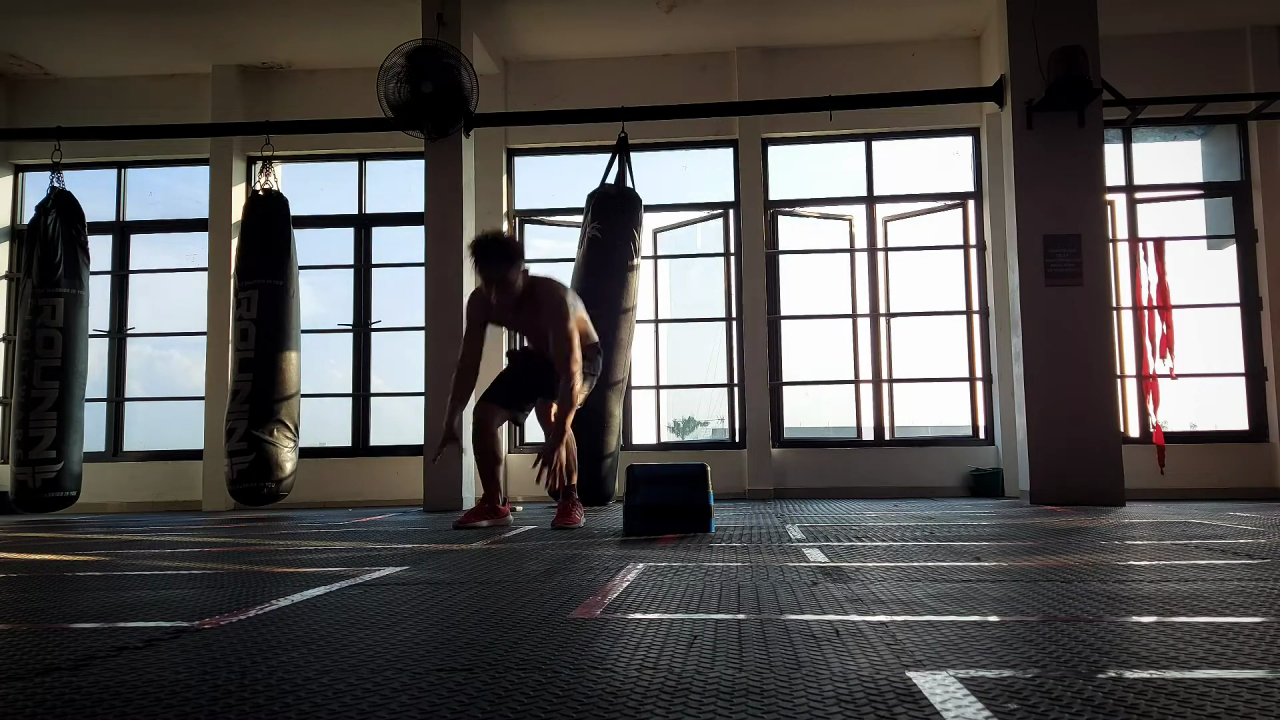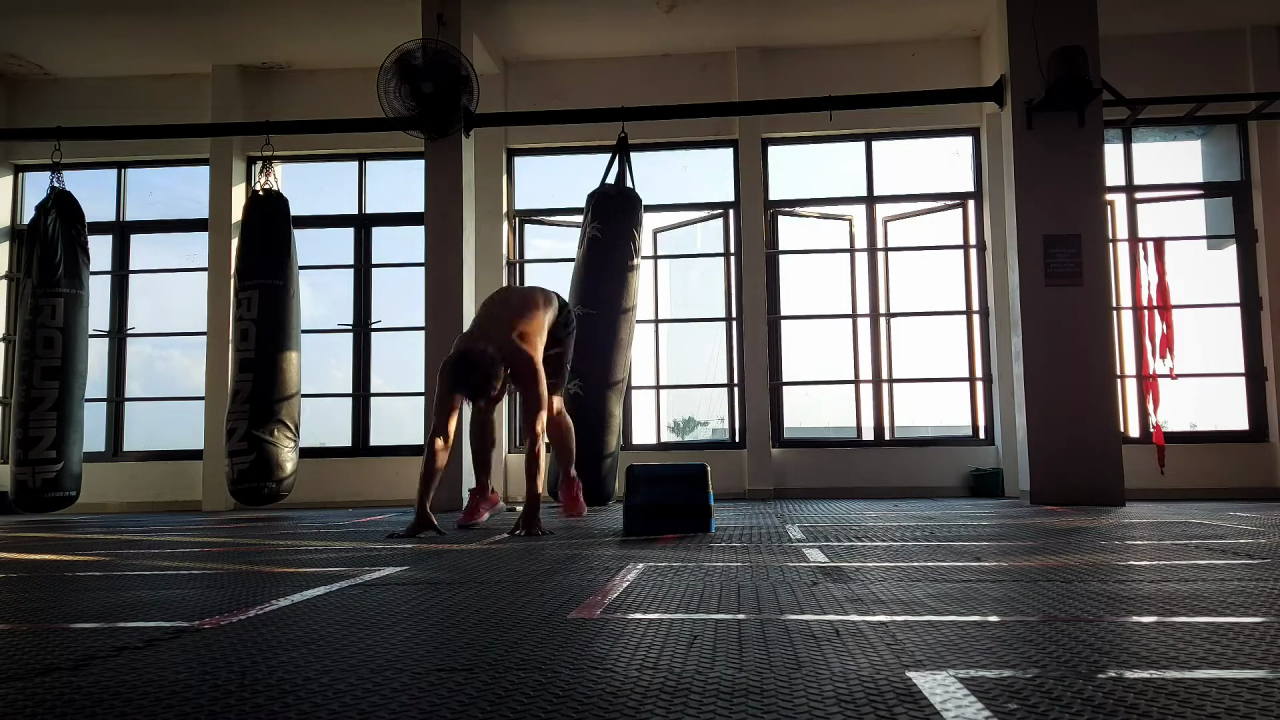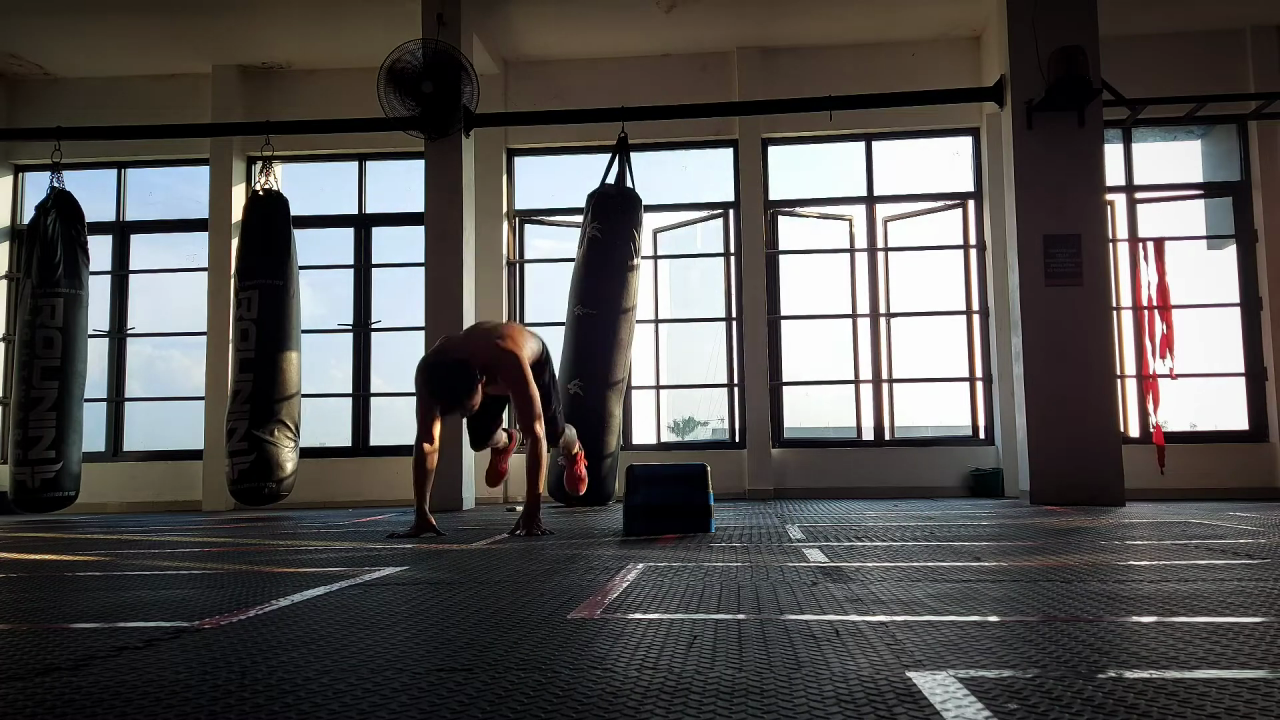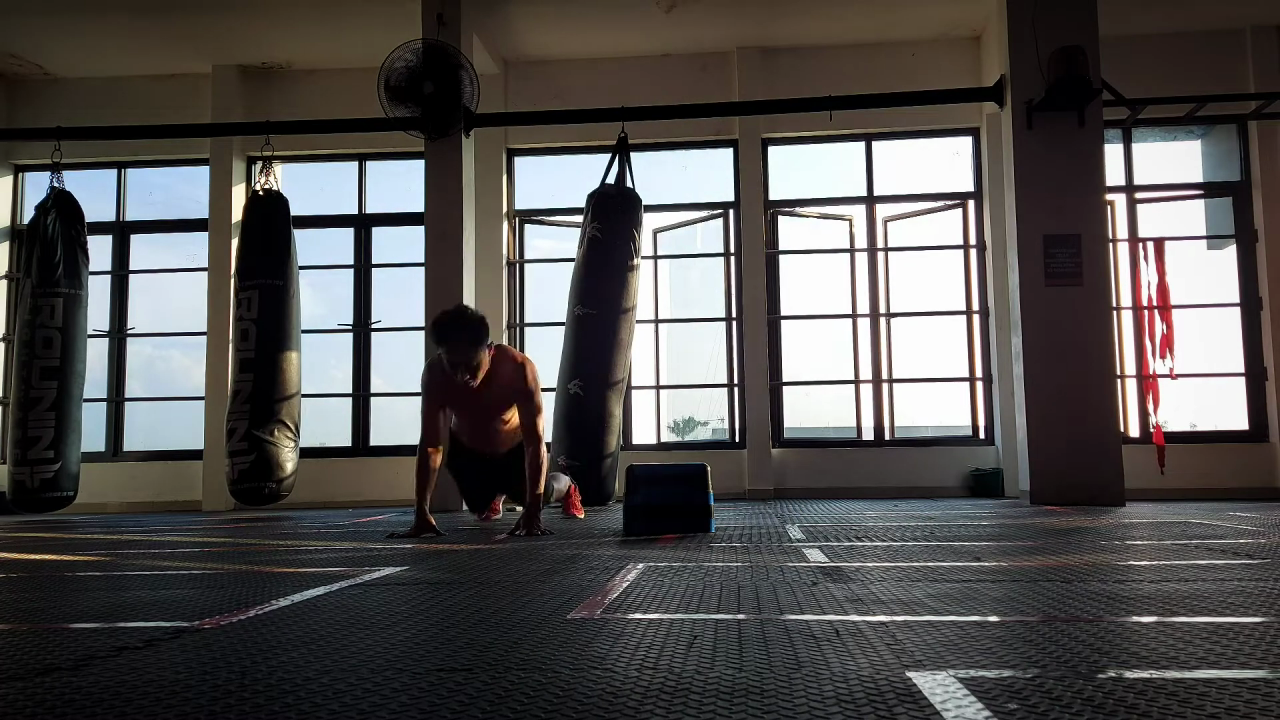
dt=0.2s
person 1, frame 1
left shoulder: (553, 300)
right shoulder: (480, 301)
left elbow: (571, 376)
right elbow: (468, 363)
left wrist: (556, 443)
right wrist: (451, 420)
left hip: (580, 355)
right hip: (536, 358)
left knee: (550, 413)
right knee: (485, 415)
left ankle: (570, 501)
right ankle: (493, 505)
person 1, frame 2
left shoulder: (525, 359)
right shoulder: (455, 368)
left elbow: (535, 436)
right elbow: (440, 438)
left wrist: (532, 511)
right wrist: (422, 512)
left knee: (551, 406)
right knee: (483, 413)
left ankle: (570, 481)
right ankle: (485, 495)
person 1, frame 3
left shoulder: (512, 363)
right shoulder: (428, 371)
left elbow: (535, 438)
right elbow: (426, 442)
left wrist: (532, 513)
right wrist: (421, 514)
left hip: (534, 358)
left knee: (553, 435)
right knee: (482, 439)
left ankle: (573, 450)
right ankle: (504, 441)
person 1, frame 4
left shoulder: (518, 368)
right shoulder: (435, 373)
left elbow: (536, 442)
right elbow: (430, 445)
left wrist: (533, 513)
right wrist: (422, 514)
left ankle: (565, 487)
right ankle: (494, 492)
